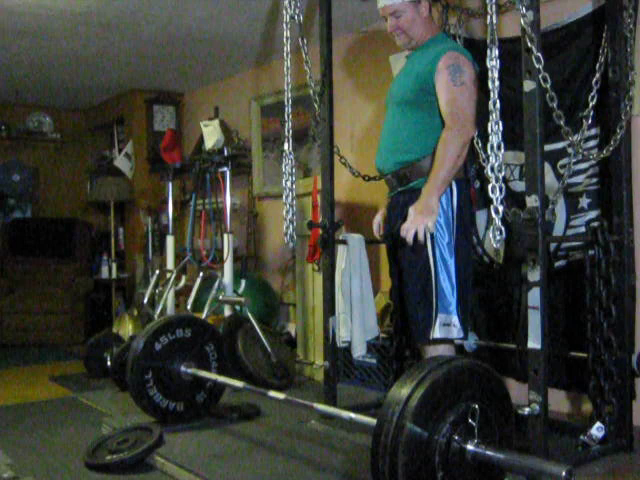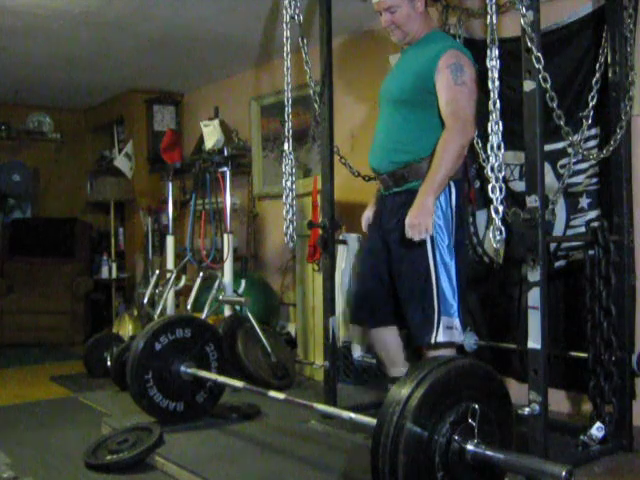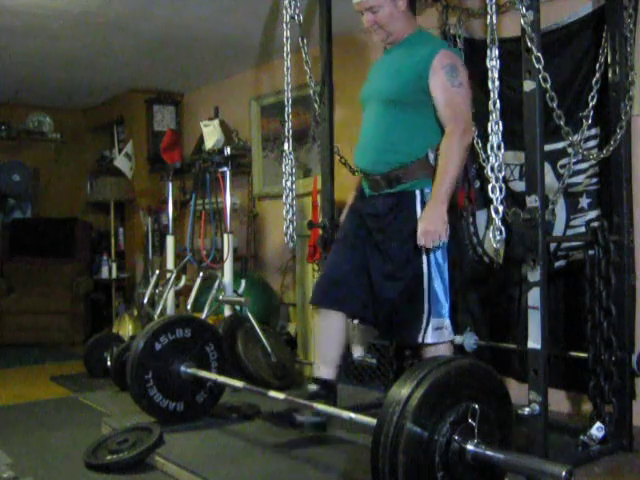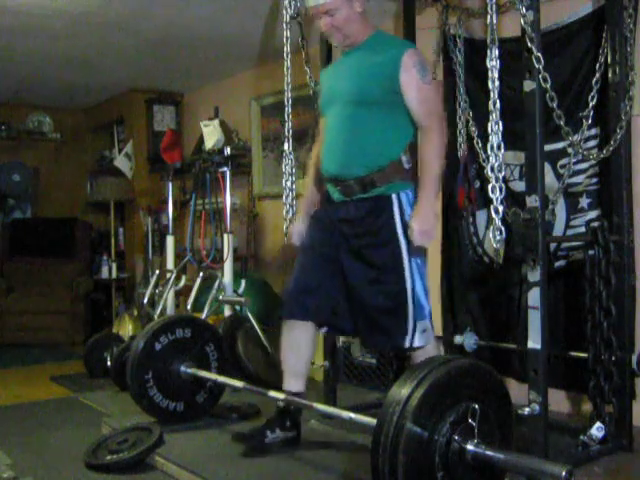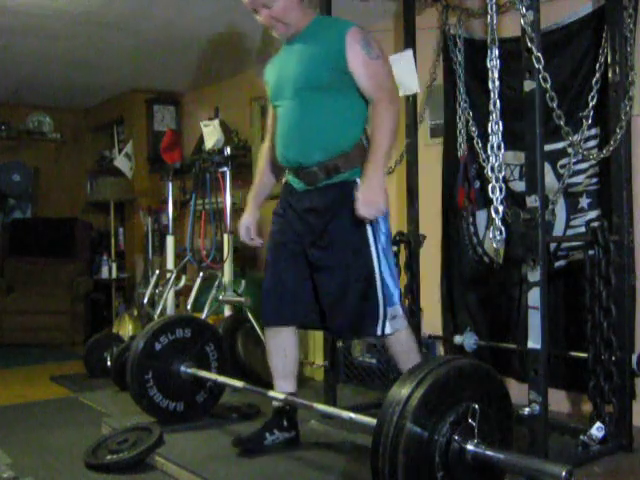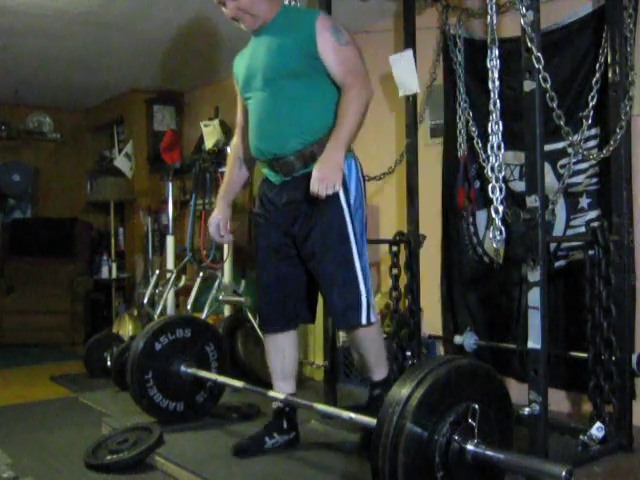
dt=0.3s
person 1, frame 1
left shoulder: (449, 59)
right shoulder: (413, 63)
left elbow: (460, 130)
left wrist: (426, 201)
left hip: (432, 198)
right hip: (403, 198)
left knee: (434, 314)
right knee: (411, 314)
person 1, frame 2
left shoulder: (447, 57)
right shoulder: (404, 61)
left elbow: (460, 130)
left wrist: (425, 201)
left hip: (425, 198)
right hip: (391, 198)
left knee: (433, 315)
right knee: (370, 306)
person 1, frame 3
left shoulder: (437, 57)
right shoulder: (380, 65)
left elbow: (459, 131)
left wrist: (438, 205)
right wrist: (353, 199)
left hip: (412, 199)
right hip: (369, 199)
left knee: (427, 314)
right knee: (330, 295)
right ankle: (319, 396)
person 1, frame 4
left shoulder: (402, 58)
right shoulder: (331, 74)
left elbow: (433, 130)
left wrist: (427, 205)
right wrist: (305, 210)
left hip: (385, 205)
right hip: (332, 206)
left knee: (409, 319)
right knee: (299, 307)
right ankle: (288, 417)
person 1, frame 5
left shoulder: (345, 38)
right shoulder: (275, 66)
left elbow: (385, 102)
left wrist: (373, 175)
right wrist: (253, 204)
left hip: (347, 189)
right hip: (295, 197)
left knee: (376, 304)
right knee: (277, 307)
right ankle: (285, 418)
person 1, frame 6
right shoulder: (244, 59)
left elbow: (357, 86)
left wrist: (333, 154)
right wrist: (224, 201)
left hip: (325, 180)
right hip: (273, 189)
left knee: (349, 296)
right knee: (274, 309)
left ankle: (383, 393)
right ankle: (284, 419)
